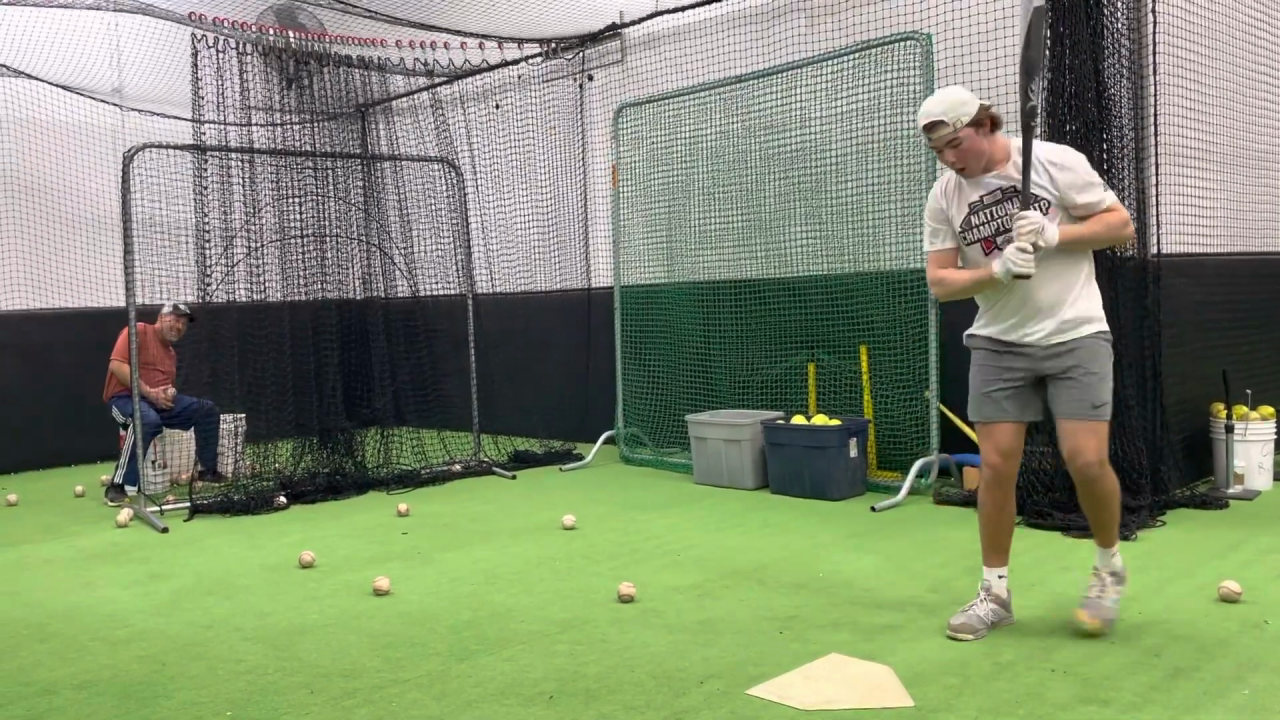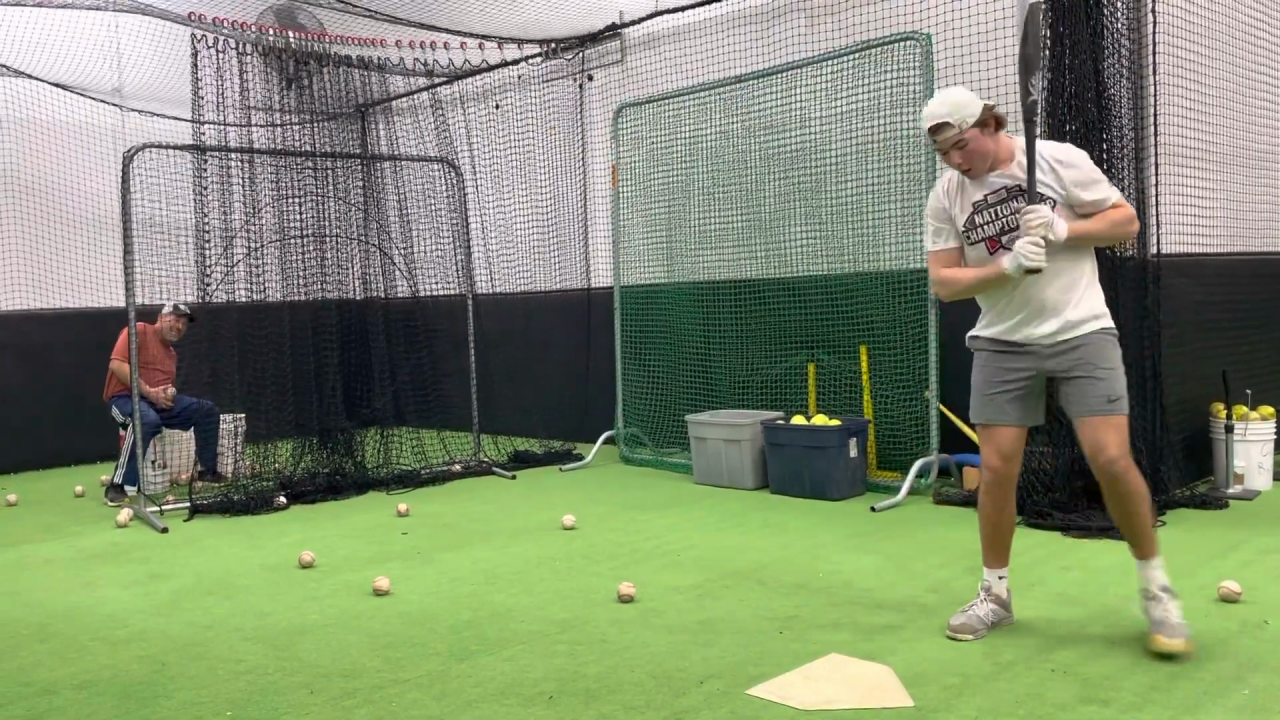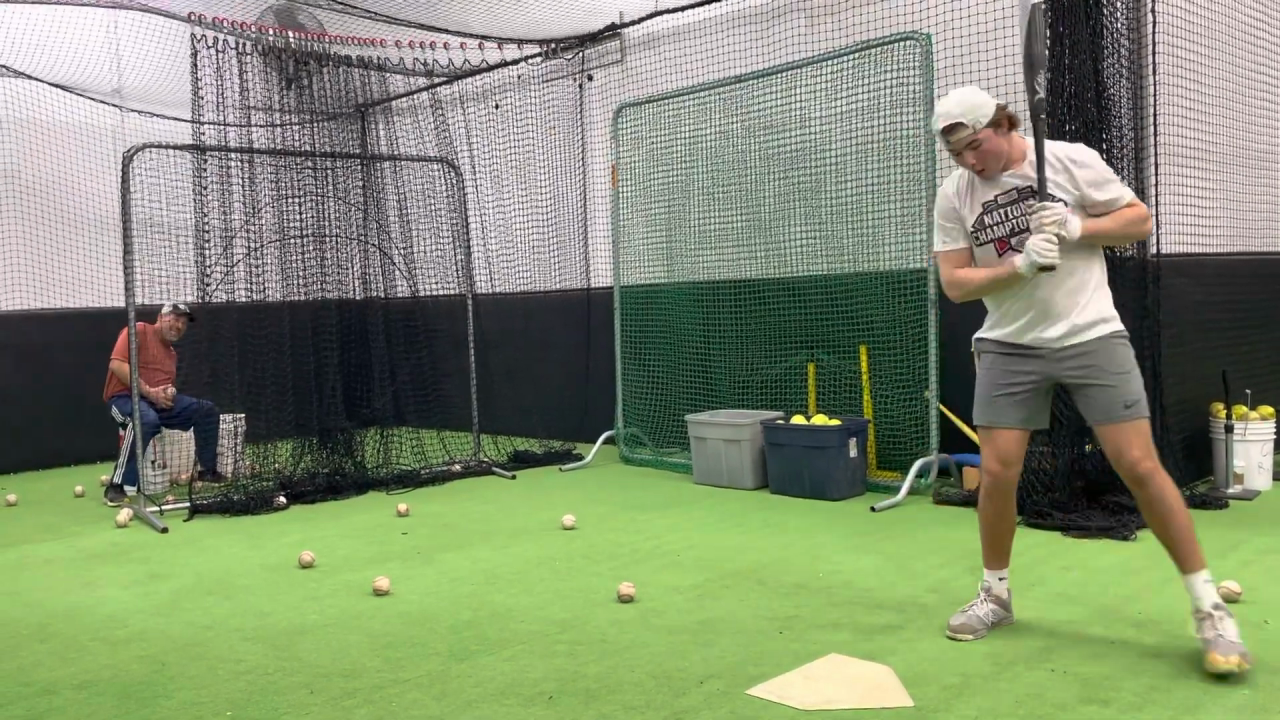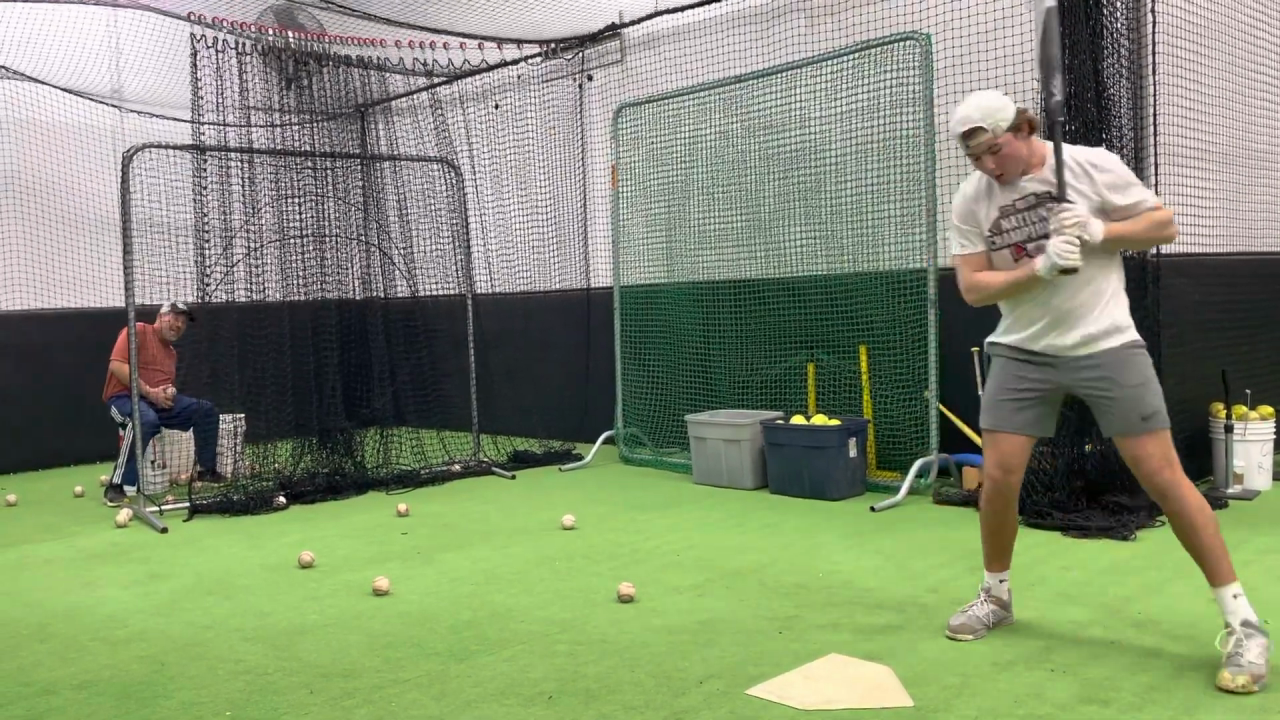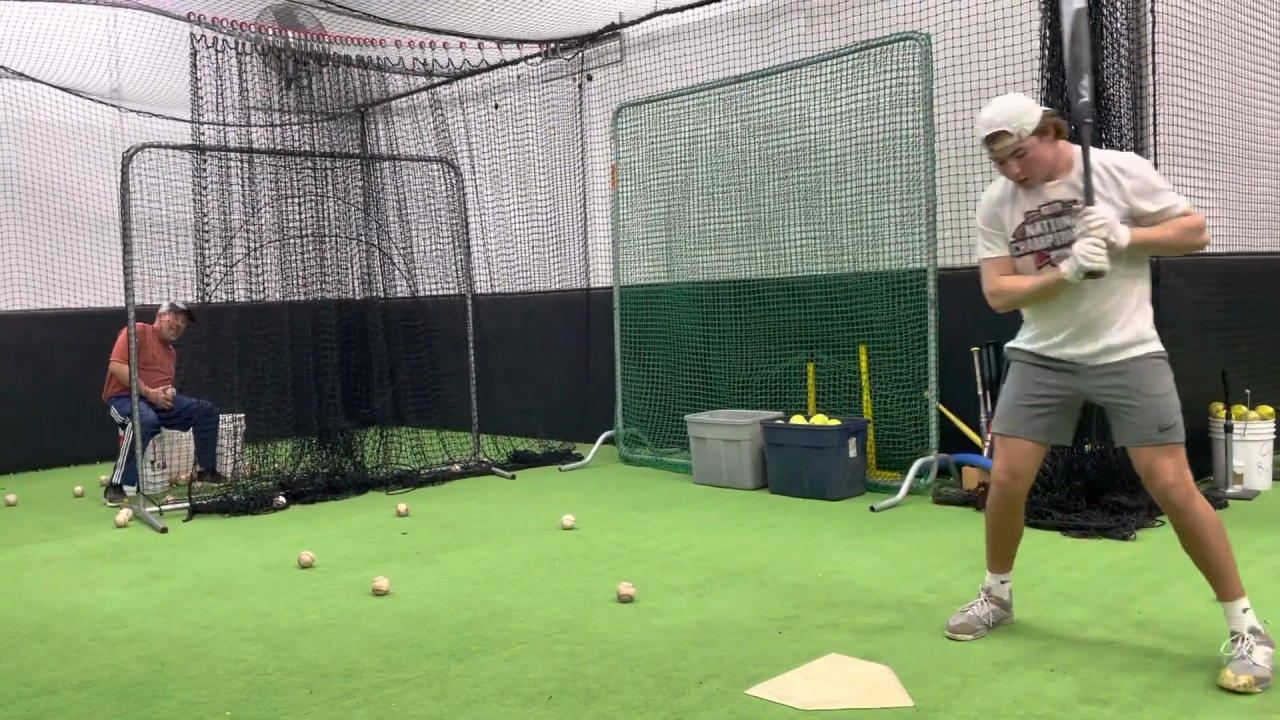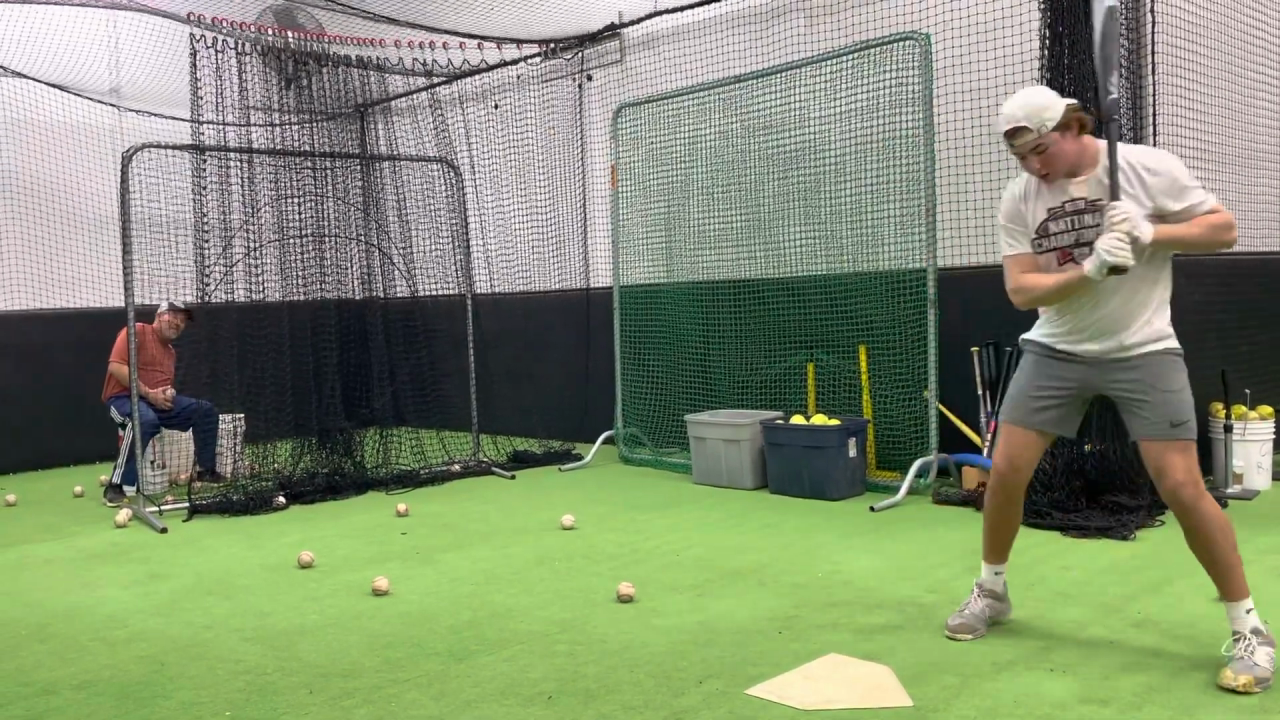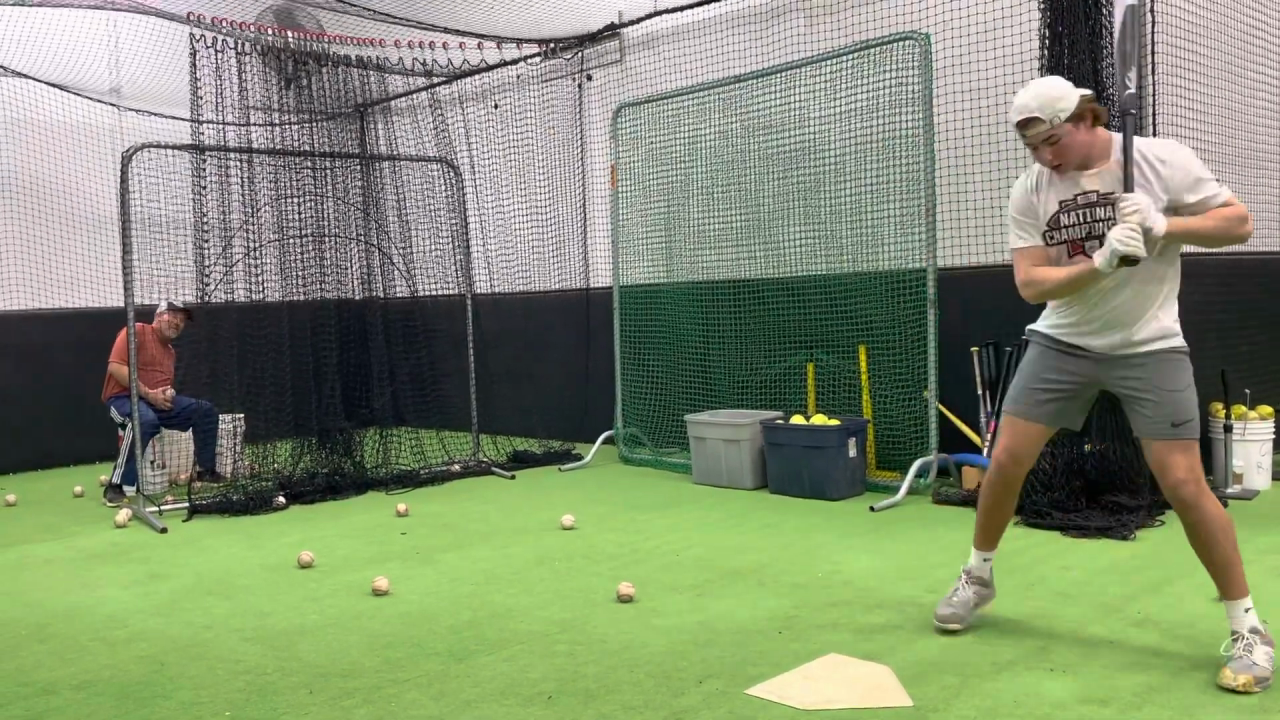
dt=0.1s
person 1, frame 1
left shoulder: (1057, 161)
right shoulder: (944, 195)
left elbow: (1121, 224)
right elbow: (939, 280)
left wrist: (1053, 236)
right wrist: (997, 270)
left hip: (1075, 334)
right hip: (999, 342)
left knee: (1086, 460)
right knee: (996, 466)
left ankle: (1109, 568)
right ankle: (995, 592)
person 1, frame 2
left shoulder: (1059, 160)
right shoulder: (945, 194)
left elbow: (1125, 221)
right elbow: (942, 280)
left wrist: (1062, 230)
right wrist: (1007, 267)
left hip: (1083, 333)
right hip: (1003, 343)
left knee: (1112, 460)
right knee: (998, 469)
left ankle: (1155, 586)
right ankle: (995, 594)
person 1, frame 3
left shoulder: (1072, 160)
right shoulder: (954, 195)
left elbow: (1140, 220)
right elbow: (954, 282)
left wrist: (1076, 230)
right wrist: (1020, 265)
left hip: (1091, 336)
right hip: (1009, 345)
left knee: (1140, 465)
right knee: (996, 473)
left ankle: (1208, 607)
right ankle: (994, 594)
person 1, frame 4
left shoulder: (1094, 166)
right shoulder: (972, 199)
left elbow: (1163, 223)
right elbow: (973, 288)
left wrist: (1103, 231)
right wrist: (1042, 268)
left hip: (1107, 346)
right hip: (1023, 350)
left knee: (1162, 475)
right knee: (999, 474)
left ankle: (1242, 621)
right ankle: (995, 595)
person 1, frame 5
left shoulder: (1121, 170)
right shoulder: (996, 202)
left elbow: (1195, 232)
right elbow: (997, 291)
left wrist: (1126, 237)
right wrist: (1066, 271)
left hip: (1128, 355)
right hip: (1043, 356)
left knee: (1173, 487)
right knee: (1007, 480)
left ankle: (1248, 628)
right ankle: (995, 595)
person 1, frame 6
left shoulder: (1150, 167)
right shoulder: (1020, 197)
left elbow: (1224, 230)
right elbow: (1021, 290)
left wrist: (1153, 233)
right wrist: (1090, 272)
left hip: (1144, 351)
right hip: (1056, 348)
left knee: (1182, 487)
right knee: (1007, 469)
right ankle: (991, 589)
person 1, frame 7
left shoulder: (1163, 159)
right shoulder: (1031, 188)
left elbow: (1238, 223)
right elbow: (1030, 283)
left wrist: (1165, 226)
right wrist: (1101, 263)
left hip: (1149, 347)
right hip: (1062, 342)
left knee: (1185, 484)
right knee: (1007, 460)
left ankle: (1249, 628)
right ankle: (977, 574)
person 2, frame 1
left shoulder: (171, 352)
right shoulder: (138, 331)
right elbow: (117, 365)
left wrist: (169, 394)
right wrist: (148, 392)
left hip: (160, 401)
right hip: (125, 397)
left knee: (207, 410)
right knee: (149, 420)
left ankle: (208, 470)
right ankle: (119, 485)
person 2, frame 2
left shoulder: (171, 352)
right shoulder: (138, 331)
right elbow: (117, 364)
left wrist: (169, 395)
right wrist: (148, 392)
left hip: (160, 401)
right hip: (125, 397)
left knee: (207, 410)
right knee: (147, 420)
left ankle: (208, 470)
right ankle: (118, 486)
person 2, frame 3
left shoulder: (171, 352)
right shoulder: (138, 331)
right elbow: (117, 364)
left wrist: (169, 394)
right wrist: (148, 391)
left hip: (160, 401)
right hip: (125, 396)
left knee: (207, 410)
right knee: (147, 420)
left ankle: (207, 470)
right ankle: (118, 485)
person 2, frame 4
left shoulder: (171, 352)
right shoulder: (138, 331)
right elbow: (117, 365)
left wrist: (169, 394)
right wrist: (148, 392)
left hip: (159, 401)
right hip: (125, 397)
left knee: (206, 410)
right knee: (146, 420)
left ankle: (207, 471)
right ankle: (118, 486)
person 2, frame 5
left shoulder: (171, 351)
right shoulder: (137, 332)
right elbow: (116, 366)
left wrist: (169, 394)
right wrist: (148, 392)
left hip: (159, 402)
right hip: (124, 397)
left knee: (206, 410)
right knee: (146, 420)
left ankle: (207, 471)
right ankle: (117, 486)
person 2, frame 6
left shoulder: (170, 351)
right shoulder: (136, 331)
right elbow: (116, 366)
left wrist: (168, 395)
right wrist: (148, 393)
left hip: (159, 401)
right hip: (124, 397)
left knee: (206, 411)
right knee: (146, 420)
left ankle: (206, 471)
right ankle: (117, 486)
person 2, frame 7
left shoulder: (170, 351)
right shoulder: (136, 332)
right elbow: (115, 367)
left wrist: (168, 395)
right wrist: (148, 393)
left hip: (158, 402)
right hip: (124, 397)
left knee: (206, 411)
right knee: (146, 420)
left ankle: (206, 471)
right ankle: (117, 486)
